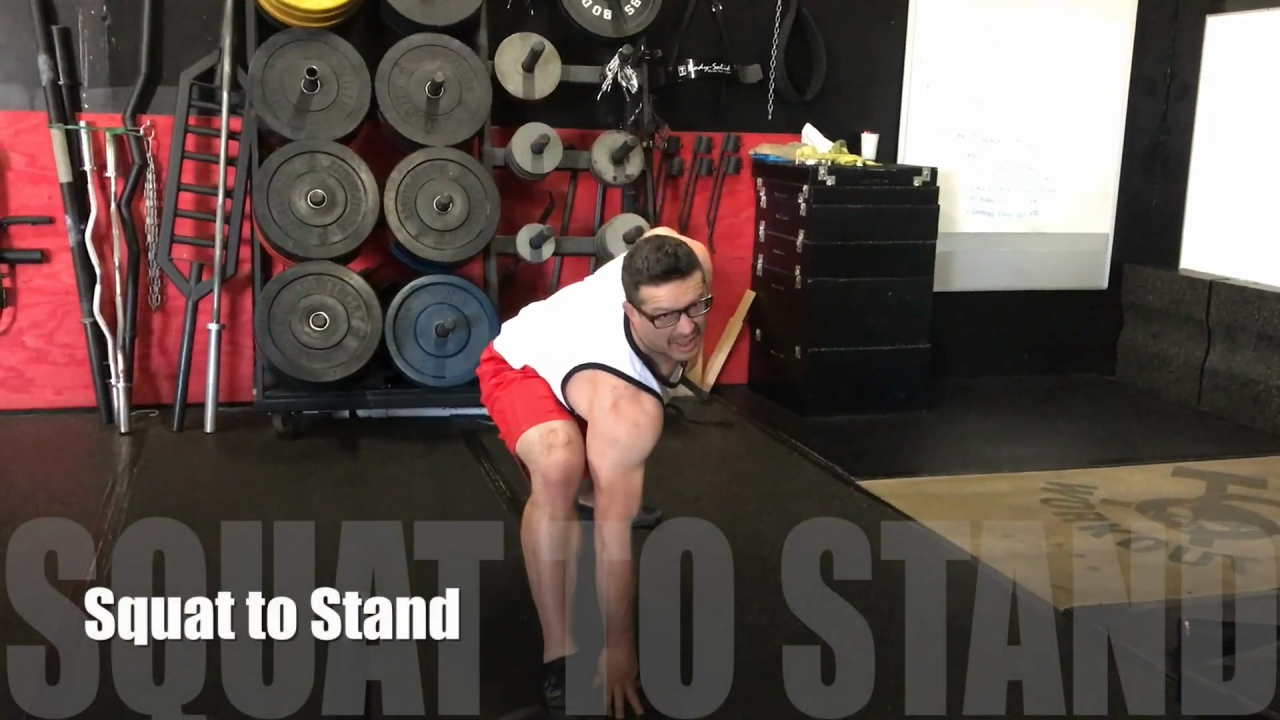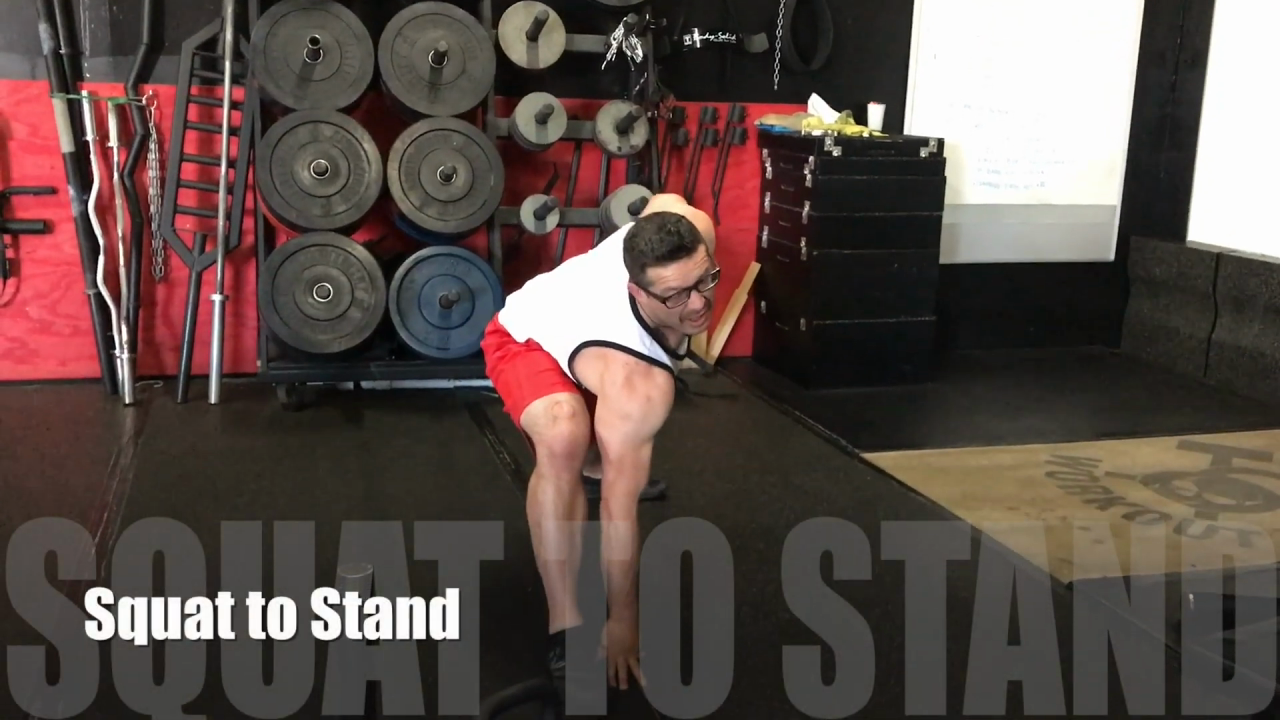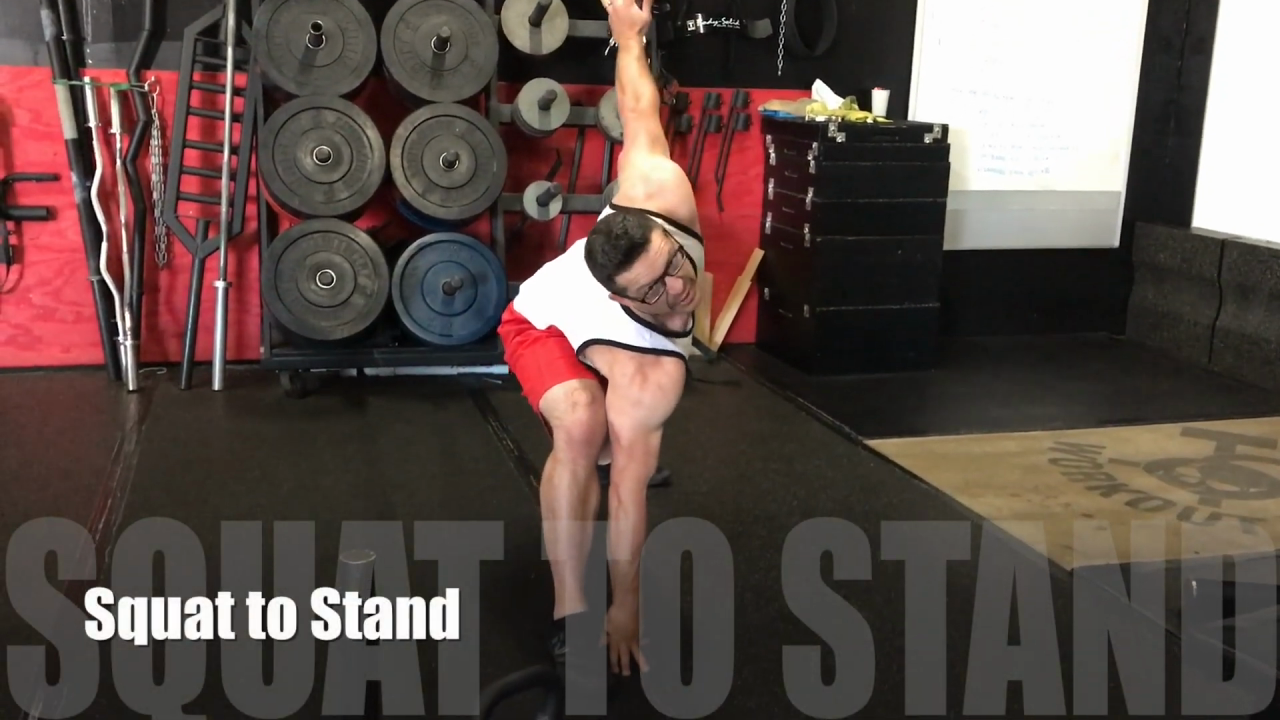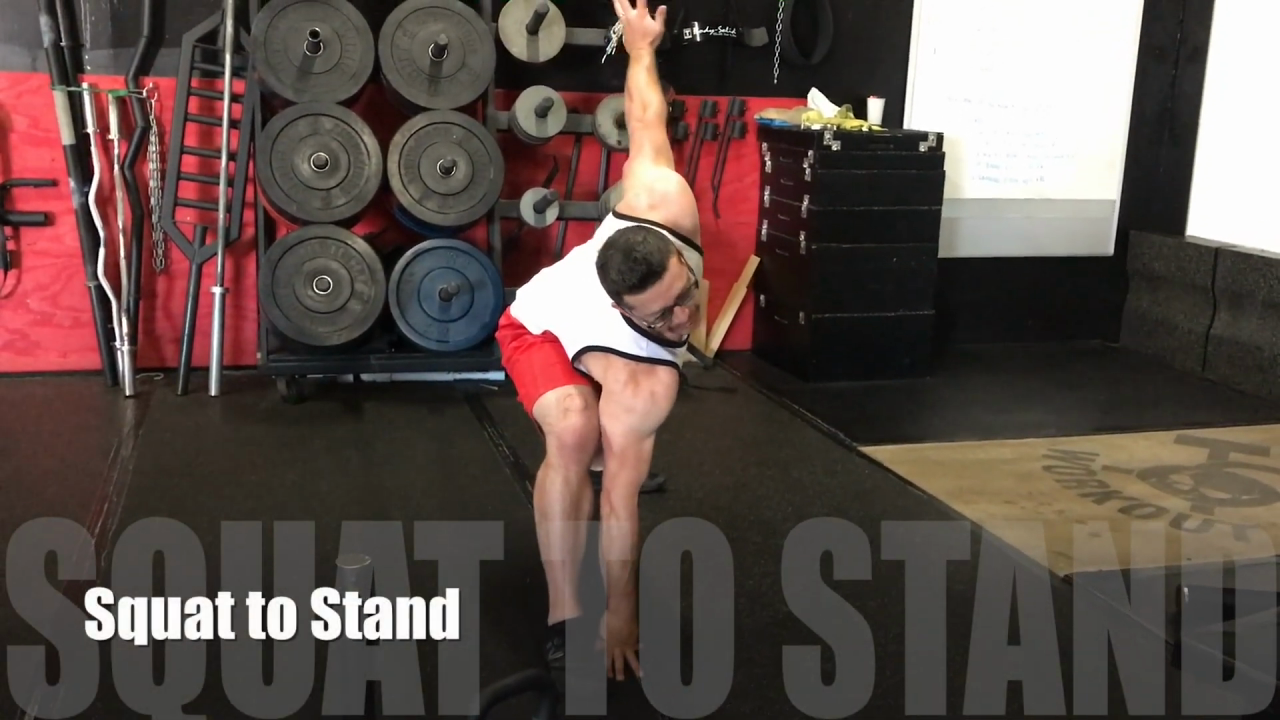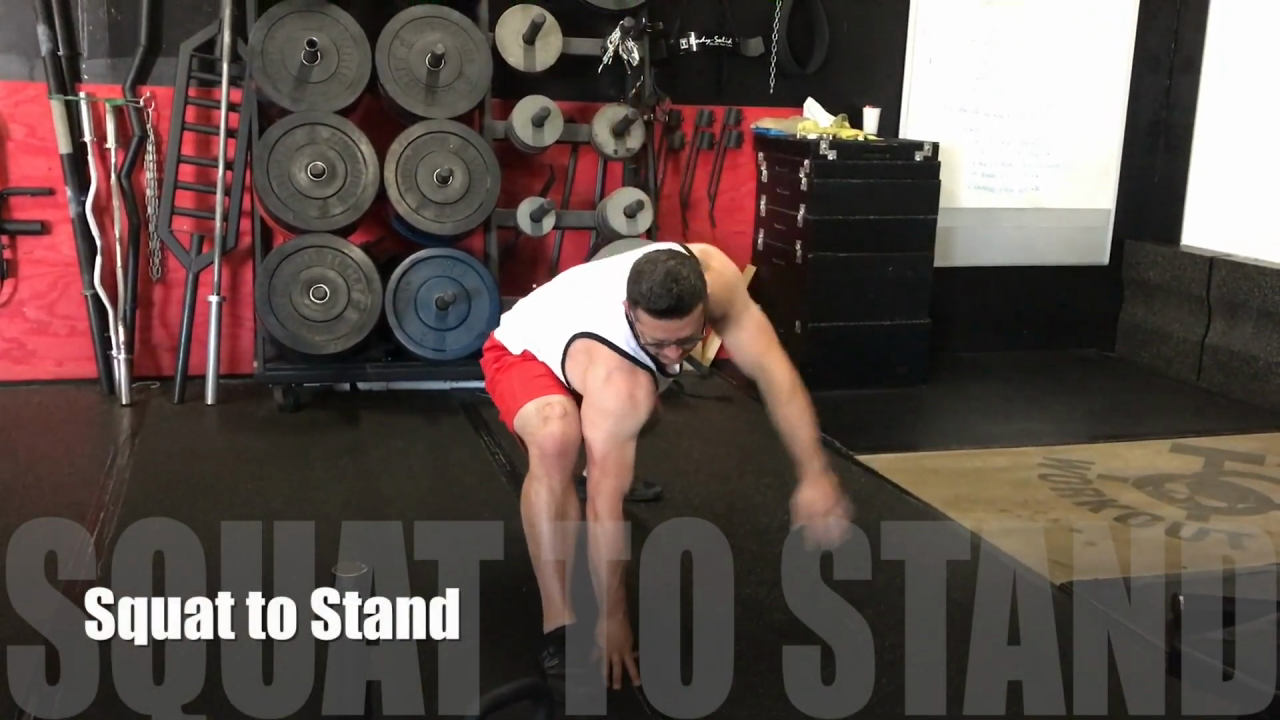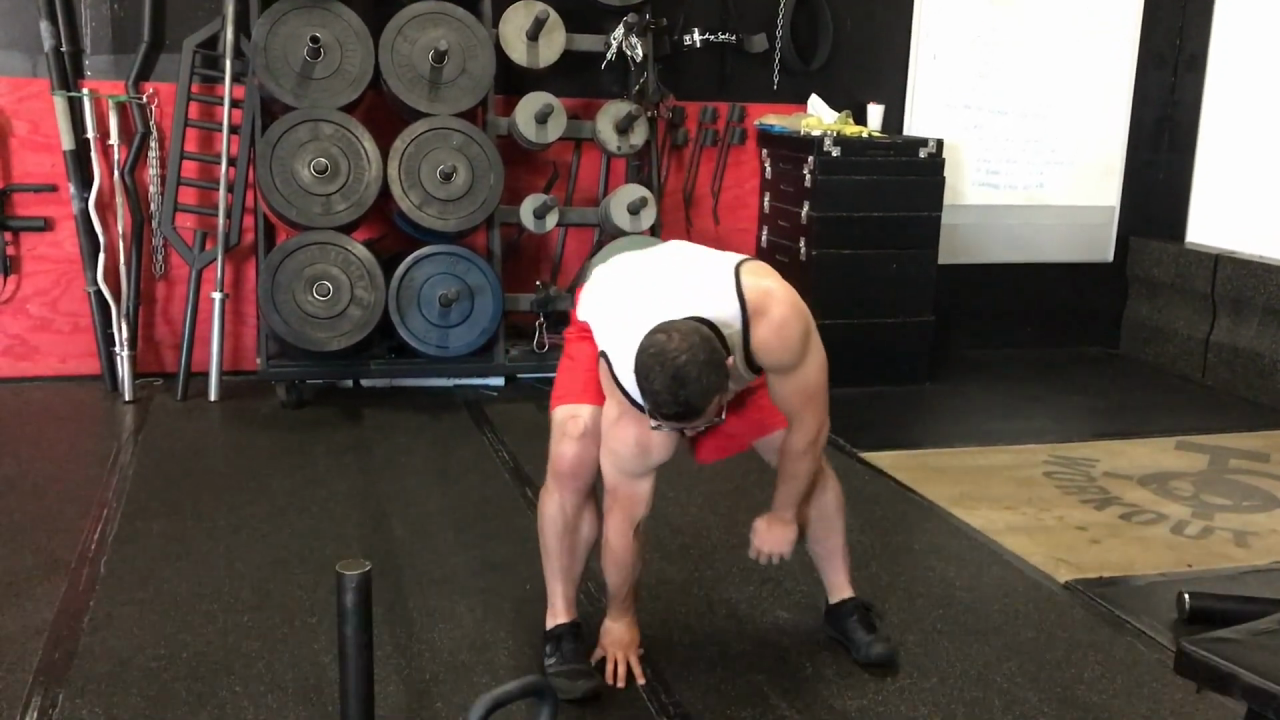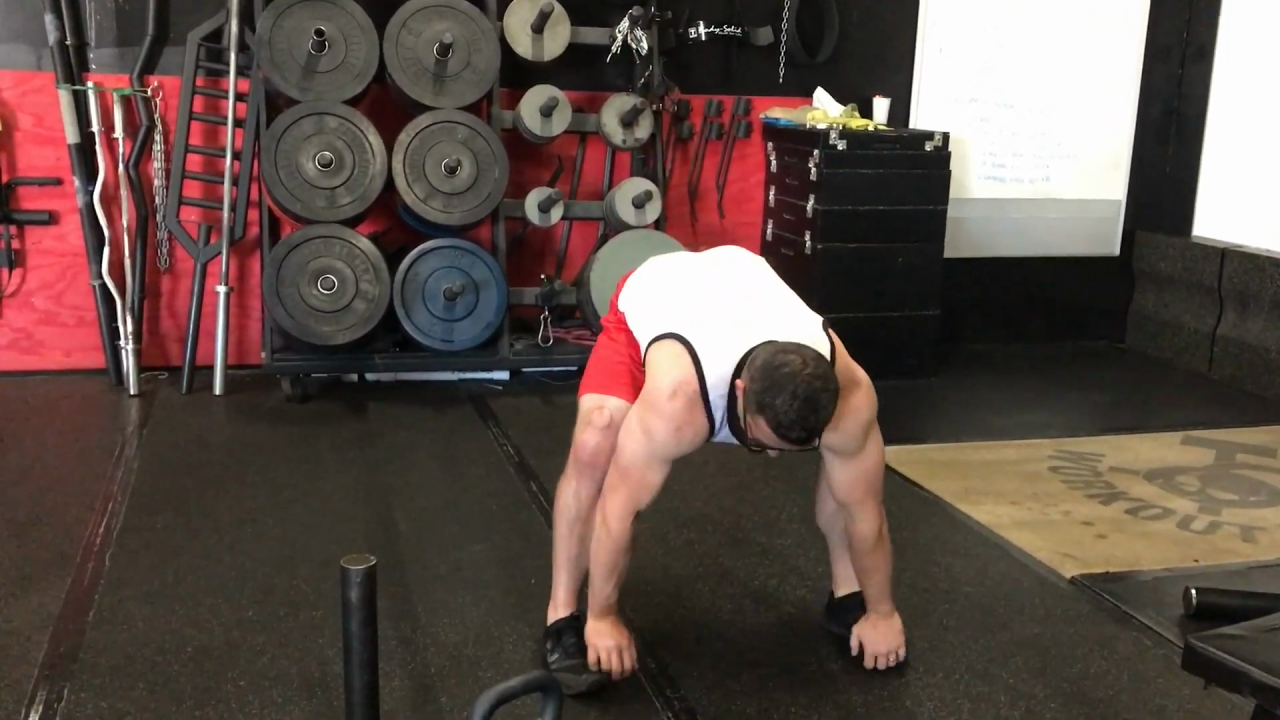
dt=0.7s
person 1, frame 1
left shoulder: (688, 260)
right shoulder: (624, 405)
left elbow: (657, 235)
right elbow: (612, 533)
right wrist: (619, 650)
left hip: (566, 333)
right hip: (521, 364)
right knee: (560, 466)
left ankle: (598, 475)
right ankle: (560, 656)
person 1, frame 2
left shoulder: (688, 227)
right shoulder: (634, 382)
left elbow: (665, 201)
right elbow: (618, 508)
right wrist: (623, 626)
left hip: (565, 308)
right hip: (524, 336)
right knee: (565, 437)
left ankle: (597, 452)
right ankle: (565, 626)
person 1, frame 3
left shoulder: (660, 196)
right shoulder: (651, 373)
left elbow: (640, 114)
right elbow: (627, 491)
right wrist: (626, 611)
left hip: (568, 290)
right hip: (542, 324)
left knee: (629, 437)
right knee: (583, 428)
left ankle: (610, 437)
right ankle: (570, 613)
person 1, frame 4
left shoulder: (665, 210)
right shoulder: (643, 379)
left elbow: (645, 127)
right elbow: (618, 497)
right wrist: (621, 616)
left hip: (575, 296)
right hip: (538, 326)
left knee: (624, 437)
right knee: (576, 435)
right ankle: (565, 616)
person 1, frame 5
left shoulder: (707, 271)
right shoulder: (615, 381)
left elbow: (772, 368)
right elbow: (605, 504)
left wrist: (814, 474)
right wrist: (613, 622)
right hip: (522, 351)
right knee: (554, 443)
right ankle: (557, 625)
person 1, frame 6
left shoulder: (774, 318)
right shoulder: (631, 404)
left elbow: (808, 426)
right elbow: (624, 517)
left wrist: (783, 514)
right wrist: (620, 618)
left knee: (797, 450)
right knee: (572, 462)
left ankle: (842, 602)
right ankle: (561, 624)
person 1, frame 7
left shoulder: (847, 392)
right shoulder: (678, 395)
left elbow: (864, 510)
right elbow: (619, 504)
left wrist: (882, 613)
right wrist: (603, 616)
left knee: (851, 456)
right knee: (594, 450)
left ankle: (846, 597)
right ankle: (563, 619)
